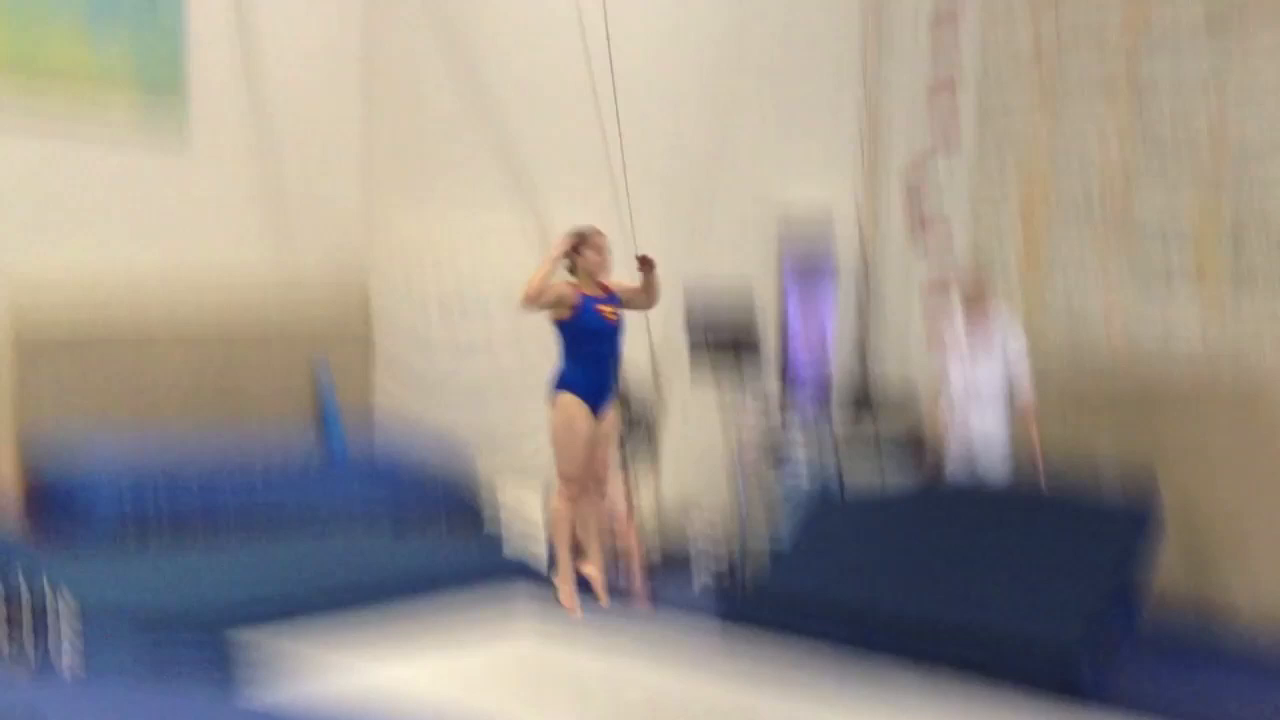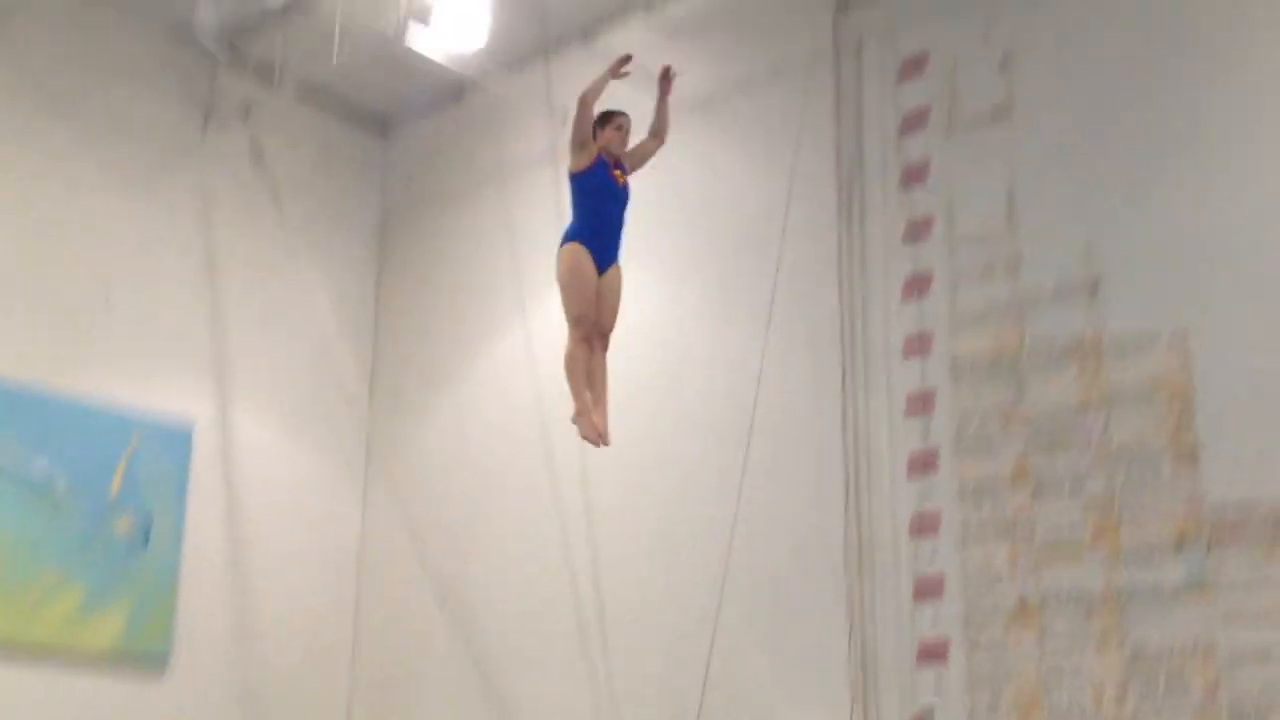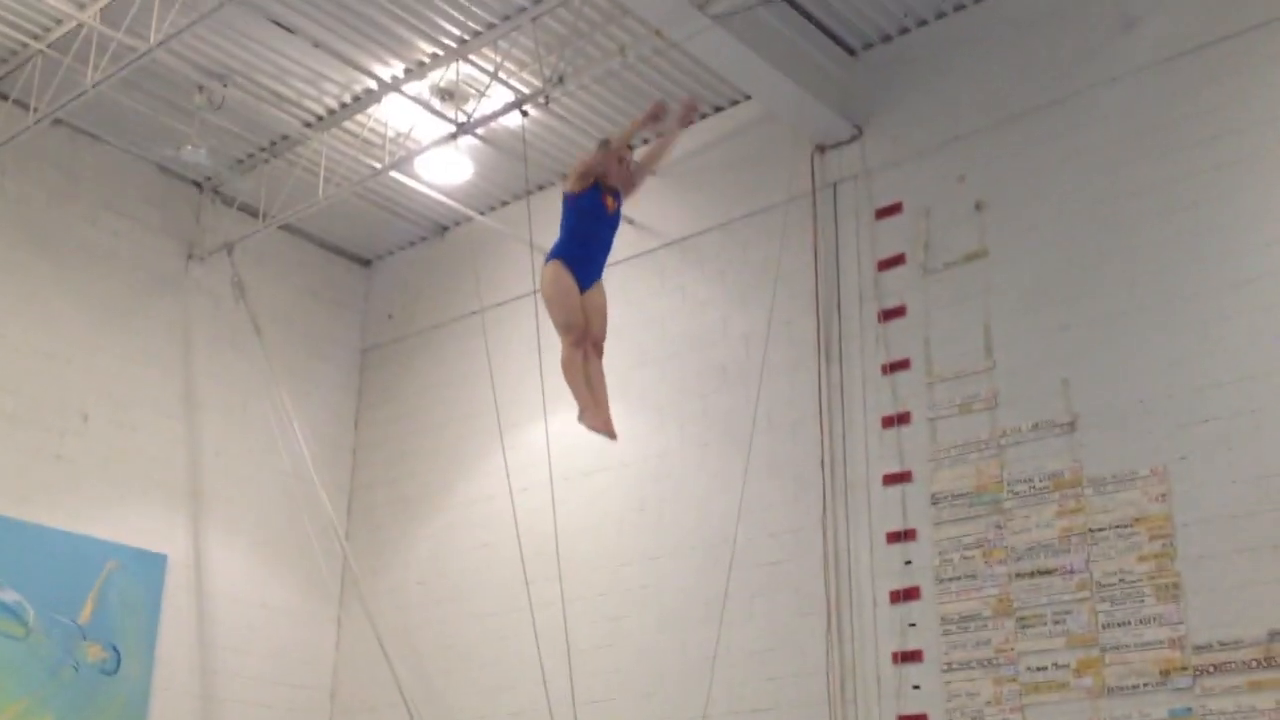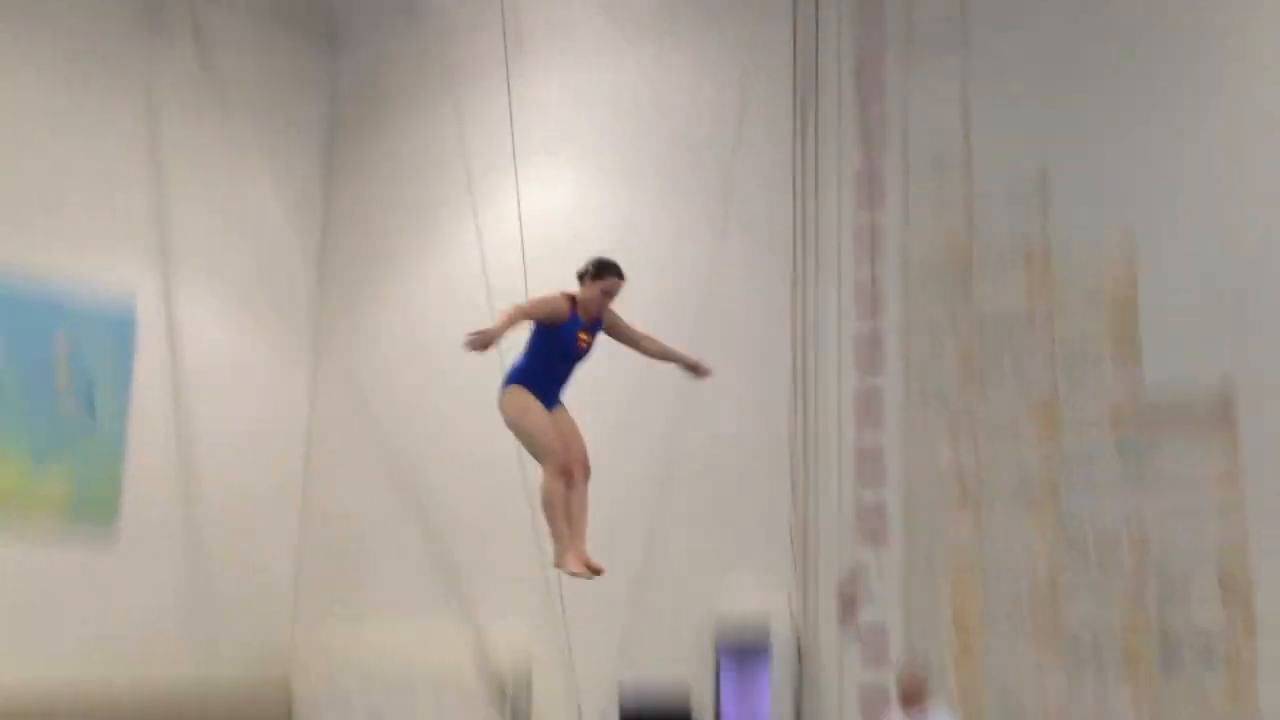
dt=0.5s
person 1, frame 1
left shoulder: (612, 293)
right shoulder: (567, 294)
left elbow: (649, 300)
right elbow: (529, 298)
left wrist: (649, 275)
right wrist: (558, 254)
left hip: (604, 400)
right hip: (572, 395)
left knee: (596, 482)
right knee: (571, 486)
left ankle: (593, 561)
right ankle: (564, 572)
person 1, frame 2
left shoulder: (623, 166)
right shoulder: (584, 155)
left elbow: (657, 137)
right elbow: (584, 102)
left wrist: (663, 95)
right wrist: (608, 75)
left hip: (609, 258)
right hip: (579, 249)
left knee: (601, 338)
right knee: (581, 332)
left ankle: (599, 412)
right ankle: (581, 408)
person 1, frame 3
left shoulder: (618, 192)
right shoulder: (581, 178)
left elbow: (651, 161)
right elbow: (610, 150)
left wrist: (679, 125)
right wrist: (642, 123)
left hip: (591, 279)
right hip: (561, 269)
left knee: (593, 347)
right knee: (574, 339)
left ankle: (601, 412)
right ankle: (588, 407)
person 1, frame 4
left shoulder: (602, 317)
right shoulder: (559, 306)
left elbow: (640, 341)
right elbow: (520, 311)
left wrist: (684, 360)
right wrist: (495, 331)
left hip: (549, 401)
right hip: (519, 392)
left knee: (579, 468)
right knee: (559, 464)
left ankle: (578, 548)
right ankle: (566, 551)
